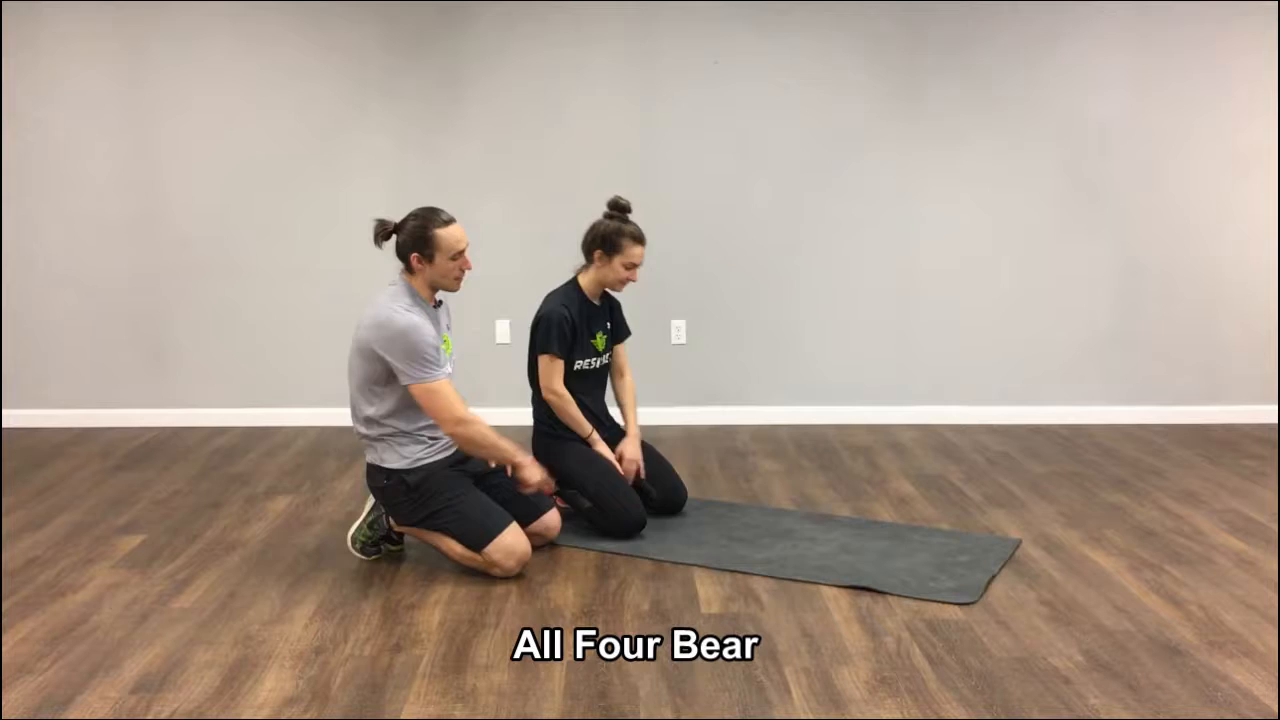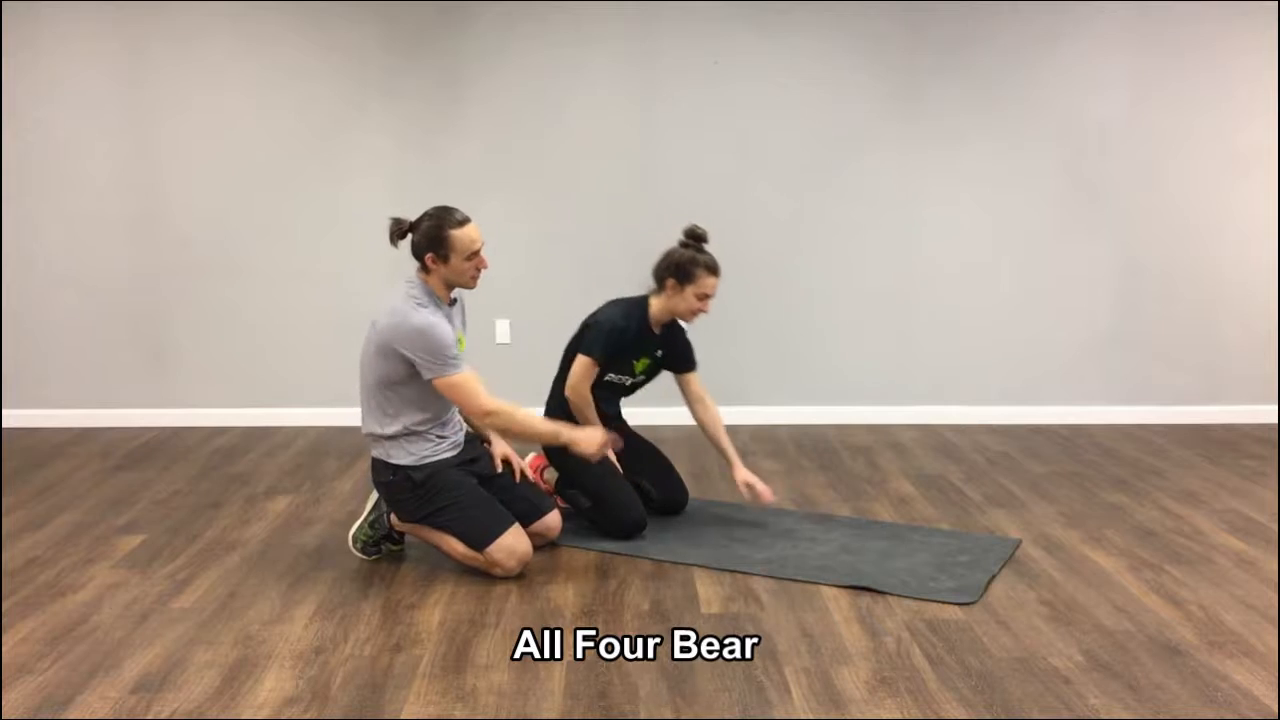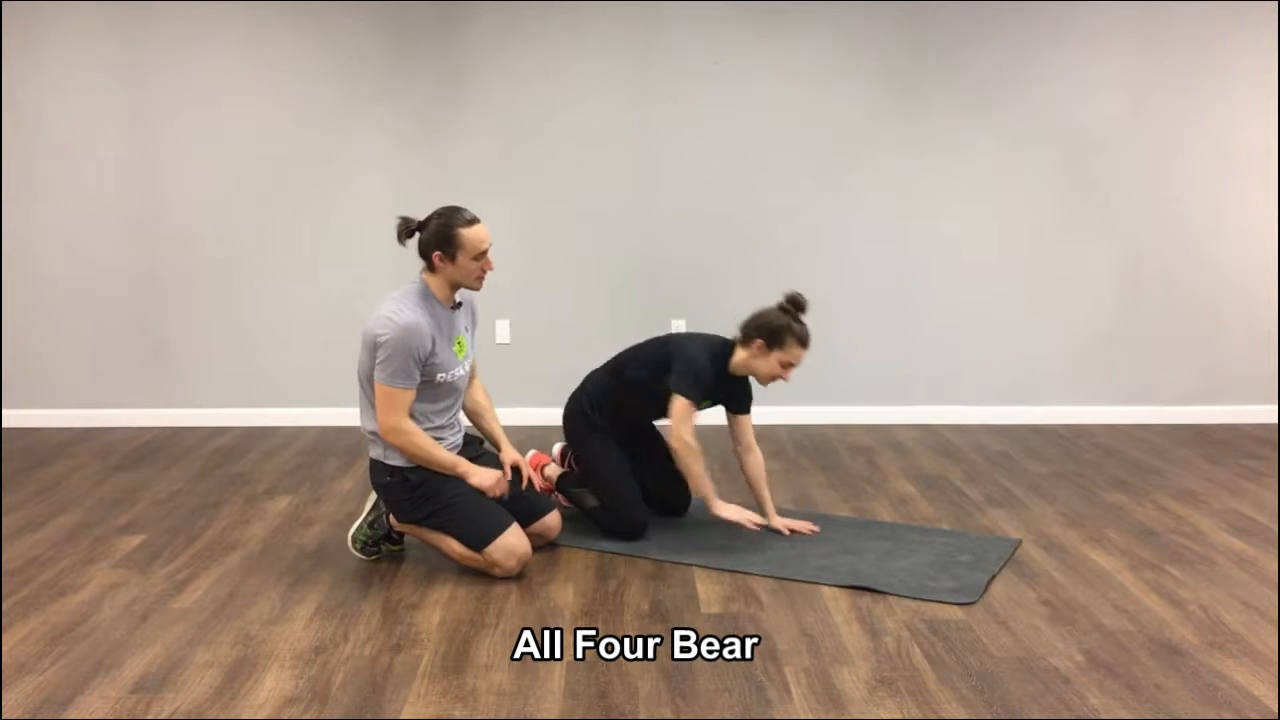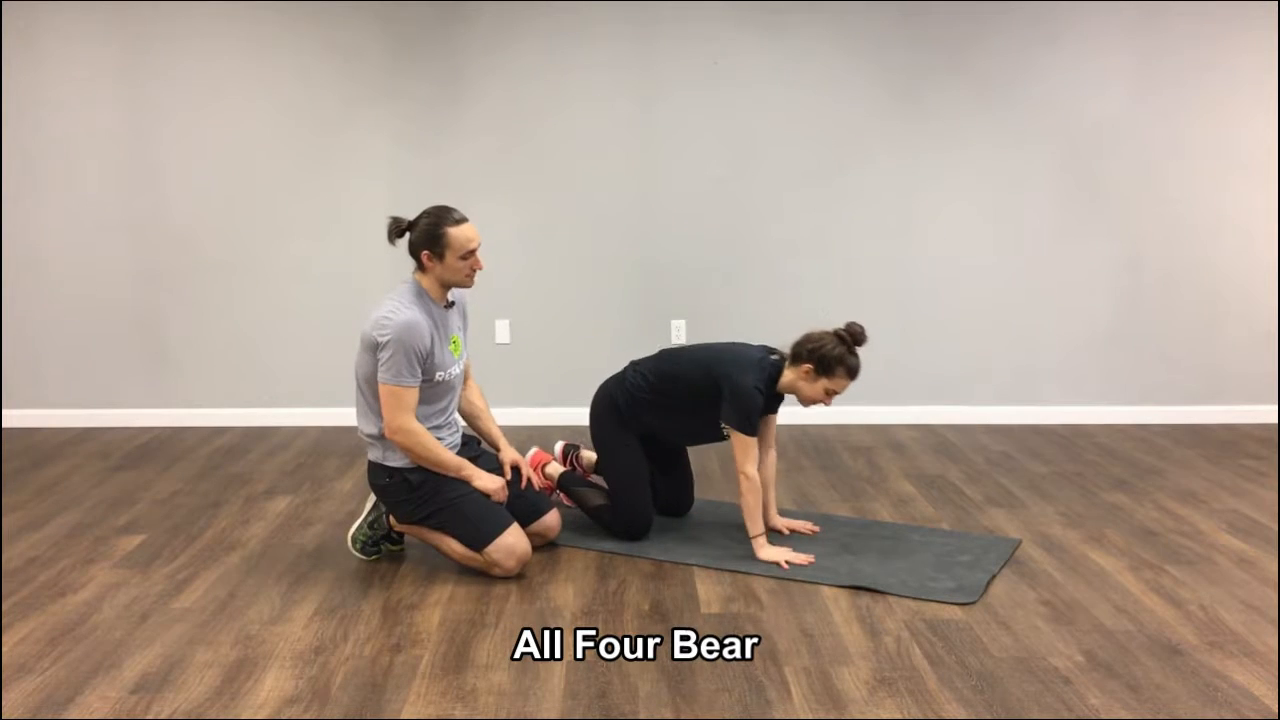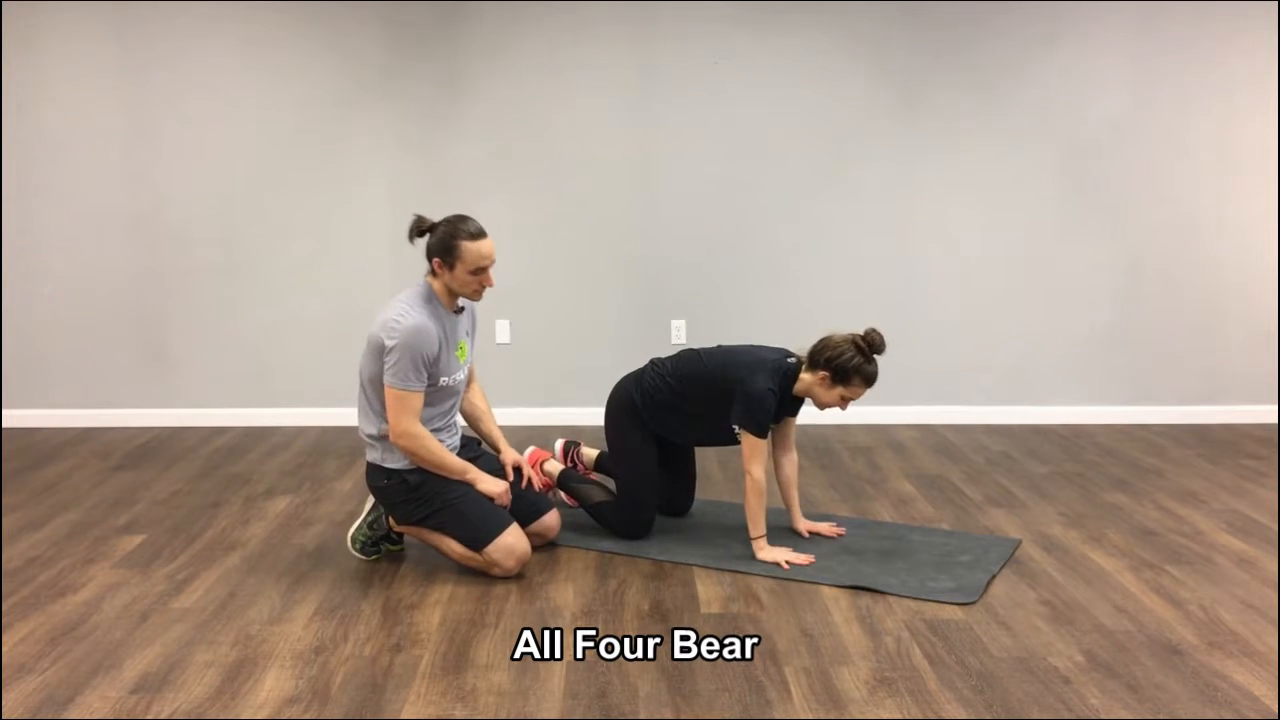
dt=0.4s
person 1, frame 1
left shoulder: (434, 300)
right shoulder: (401, 322)
right elbow: (454, 420)
left wrist: (498, 448)
right wrist: (520, 460)
left hip: (448, 449)
right hip: (409, 469)
left knee: (547, 526)
right knee: (511, 556)
left ankle: (423, 517)
right ankle: (395, 522)
person 1, frame 2
left shoulder: (448, 300)
right shoulder: (416, 322)
right elbow: (485, 410)
left wrist: (493, 439)
right wrist: (571, 436)
left hip: (451, 447)
right hip: (414, 466)
left knee: (546, 527)
right knee: (510, 558)
left ankle: (413, 512)
right ankle: (395, 519)
person 1, frame 3
left shoulder: (463, 302)
right shoulder: (406, 324)
right elbow: (394, 428)
left wrist: (503, 445)
right wrist: (467, 471)
left hip: (455, 446)
right hip: (410, 467)
left knee: (547, 526)
right knee: (511, 556)
left ankle: (425, 515)
right ankle: (397, 519)
person 1, frame 4
left shoulder: (454, 301)
right shoulder: (404, 323)
right elbow: (400, 429)
left wrist: (502, 446)
right wrist: (472, 475)
left hip: (453, 447)
right hip: (408, 469)
left knee: (547, 525)
right knee: (511, 555)
left ankle: (422, 514)
right ankle: (396, 519)
person 1, frame 5
left shoulder: (463, 306)
right shoulder: (412, 327)
right elbow: (404, 434)
left wrist: (502, 446)
right wrist: (476, 478)
left hip: (451, 447)
right hip: (406, 469)
left knee: (546, 526)
right knee: (510, 556)
left ankle: (429, 514)
right ankle: (396, 518)
person 2, frame 1
left shoulder: (611, 307)
right shoulder: (558, 311)
left elbow: (622, 376)
right elbow: (551, 390)
left wrist: (631, 436)
right wrist: (595, 443)
left hip: (600, 424)
right hip: (563, 437)
left knee: (673, 498)
right knee: (628, 519)
left ankle: (586, 480)
right ankle: (552, 482)
person 2, frame 2
left shoulder: (673, 336)
right shoulder: (615, 322)
left elbow: (701, 403)
right elbow: (574, 391)
left wrist: (736, 465)
left hip: (607, 423)
left knee: (672, 499)
right knee: (625, 520)
left ankle: (588, 475)
right ankle: (552, 479)
person 2, frame 3
left shoulder: (737, 378)
right shoulder: (697, 359)
left elbow: (748, 449)
right elbow: (680, 438)
left wrist: (769, 514)
right wrist: (715, 503)
left hip: (631, 422)
right hip: (590, 417)
left knee: (675, 503)
right knee: (630, 523)
left ankle: (580, 460)
right ankle: (551, 473)
person 2, frame 4
left shoulder: (773, 374)
right shoulder: (747, 383)
left elbow: (766, 451)
right elbow: (747, 471)
left wrist: (772, 516)
right wrist: (760, 544)
left hip: (653, 416)
right hip: (617, 411)
left knee: (677, 505)
right knee: (633, 524)
left ankle: (580, 459)
right ankle: (550, 469)
person 2, frame 5
left shoulder: (792, 377)
right shoulder: (761, 386)
left elbow: (785, 452)
right elbow: (754, 472)
left wrist: (797, 518)
right wrist: (760, 546)
left hip: (665, 414)
right hip: (633, 408)
left knee: (677, 505)
right knee: (633, 523)
left ankle: (577, 455)
right ankle: (550, 468)
